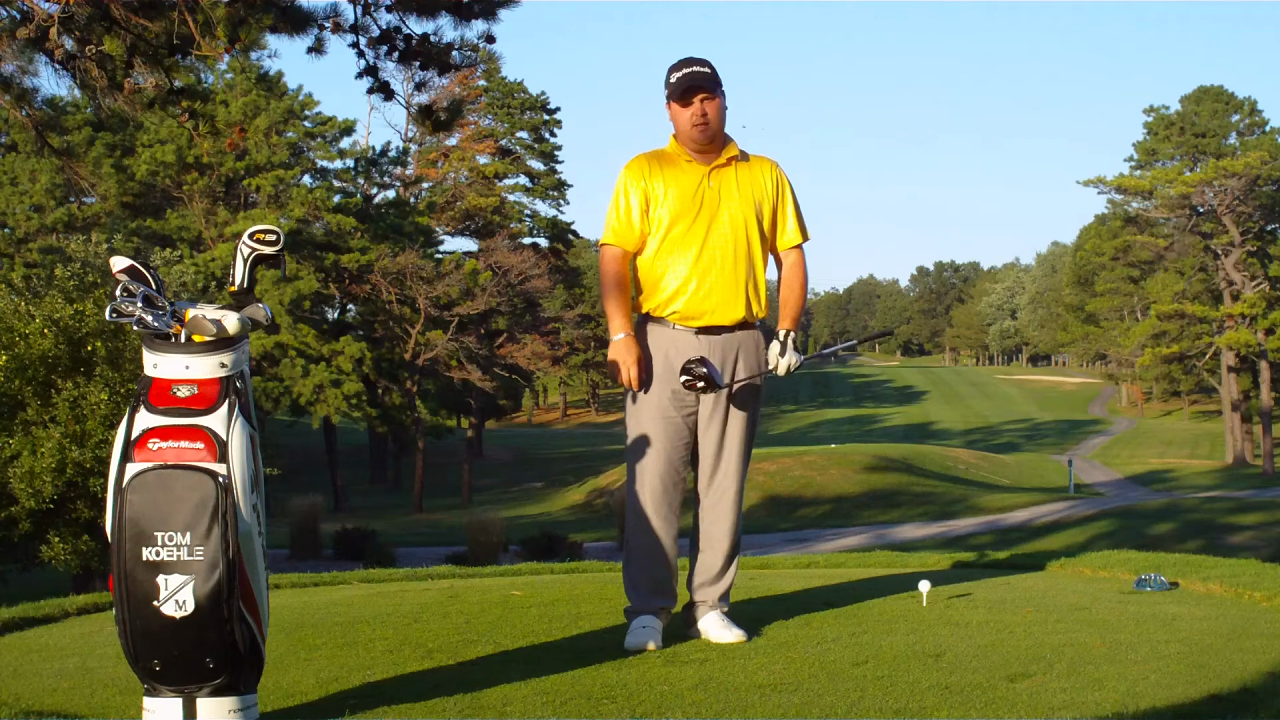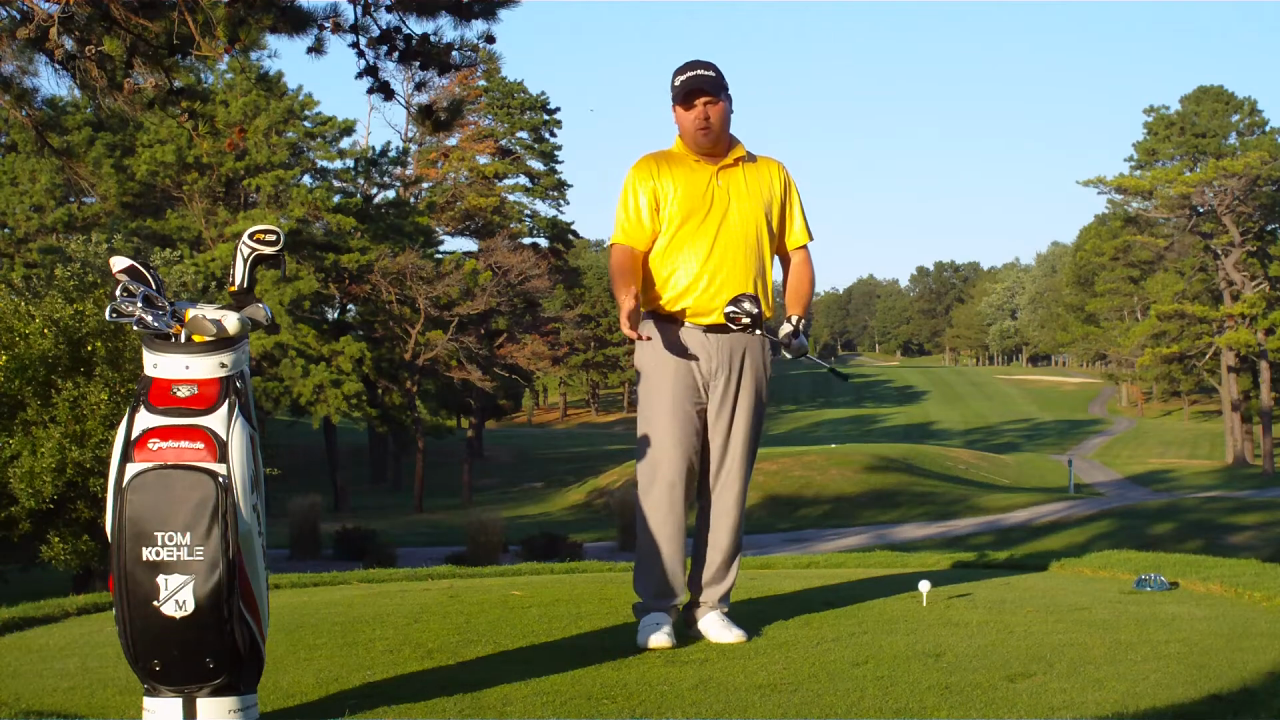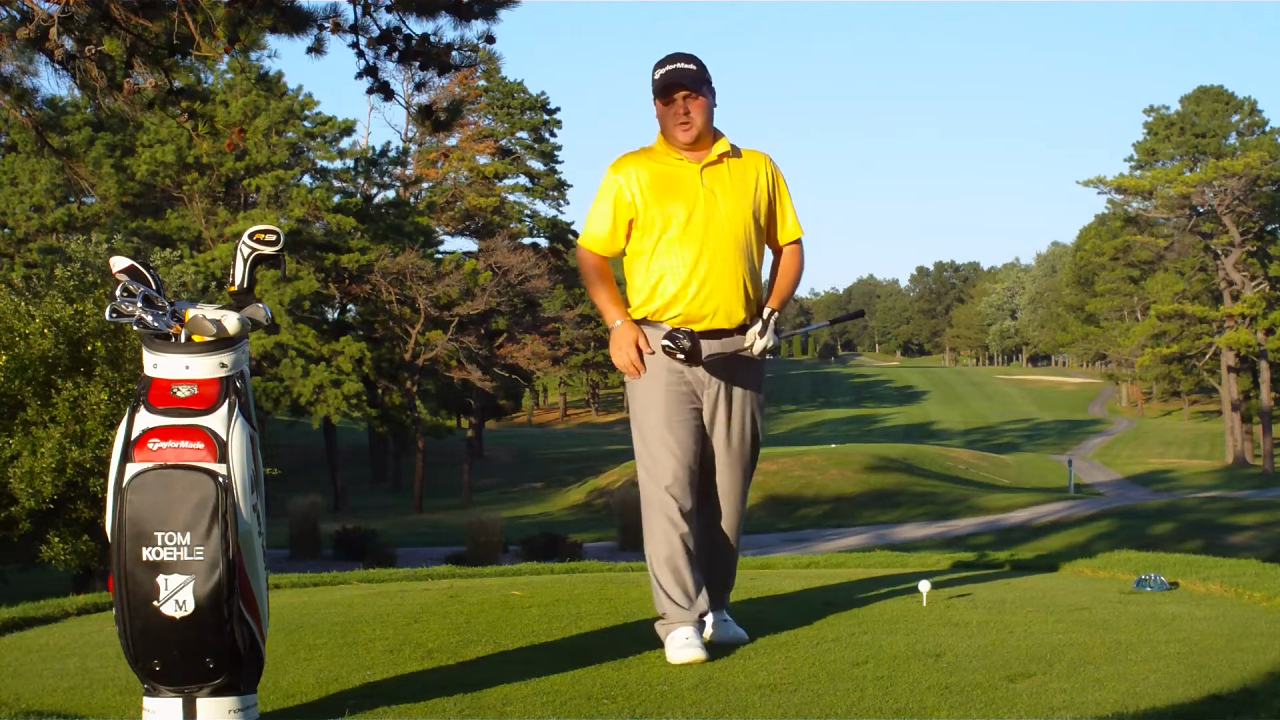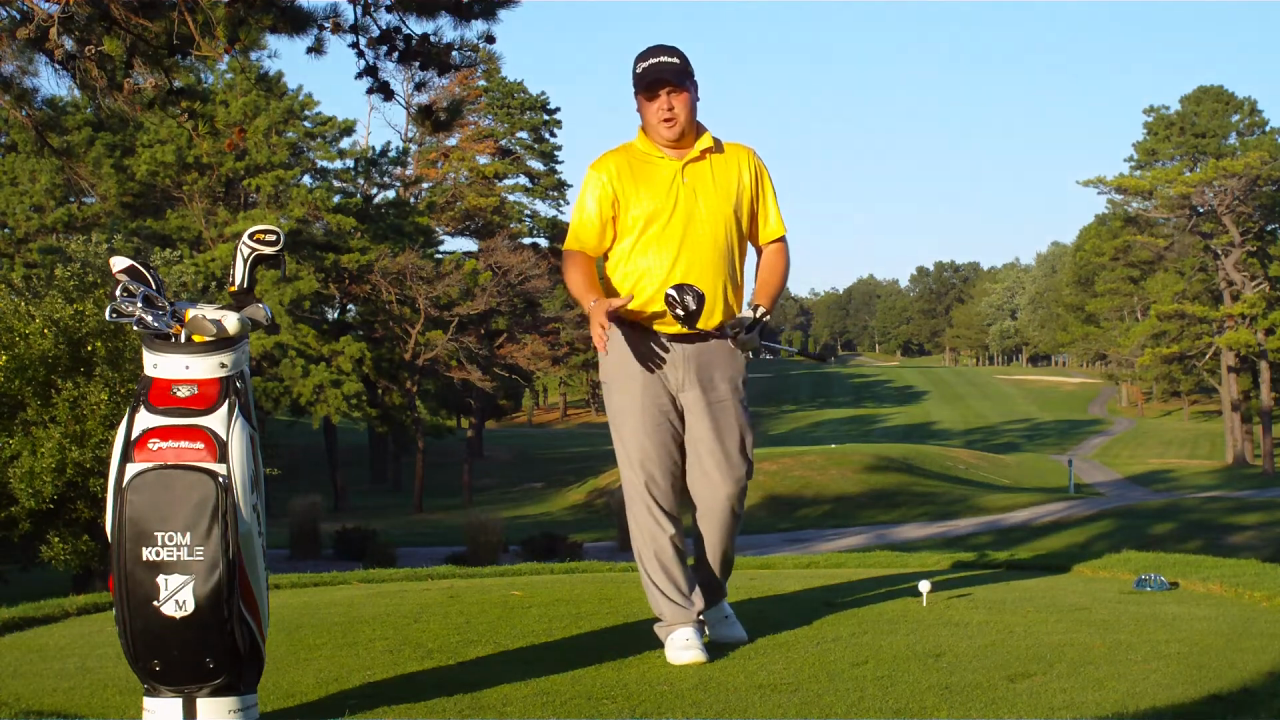
dt=1s
person 1, frame 1
left shoulder: (766, 176)
right shoulder: (643, 172)
left elbow: (791, 258)
right elbow: (614, 256)
left wrist: (786, 333)
right wrist: (621, 335)
left hip: (738, 346)
right hip: (662, 342)
left knee: (724, 481)
right knee: (655, 476)
left ankle: (709, 605)
right ankle: (649, 608)
person 1, frame 2
left shoulder: (771, 176)
right shoulder: (650, 172)
left elbow: (797, 256)
right elbow: (625, 250)
left wrist: (796, 319)
right wrist: (627, 299)
left hip: (744, 345)
right hip: (671, 339)
left knee: (728, 479)
right knee: (665, 468)
left ankle: (710, 604)
right ankle: (658, 605)
person 1, frame 3
left shoulder: (759, 170)
right shoulder: (630, 172)
left elbow: (789, 246)
right elbow: (592, 252)
left wrist: (771, 311)
right wrist: (617, 321)
left hip: (737, 349)
right hip: (659, 347)
left knee: (726, 487)
right knee: (669, 481)
left ankle: (714, 607)
right ankle: (681, 620)
person 1, frame 4
left shoulder: (742, 165)
right shoulder: (611, 170)
left elbow: (773, 244)
right elbow: (578, 251)
left wrist: (760, 310)
right wrist: (595, 303)
left hip: (716, 349)
right hip: (637, 347)
left knee: (724, 484)
right knee: (651, 488)
left ankle: (711, 597)
right ankle: (678, 620)
